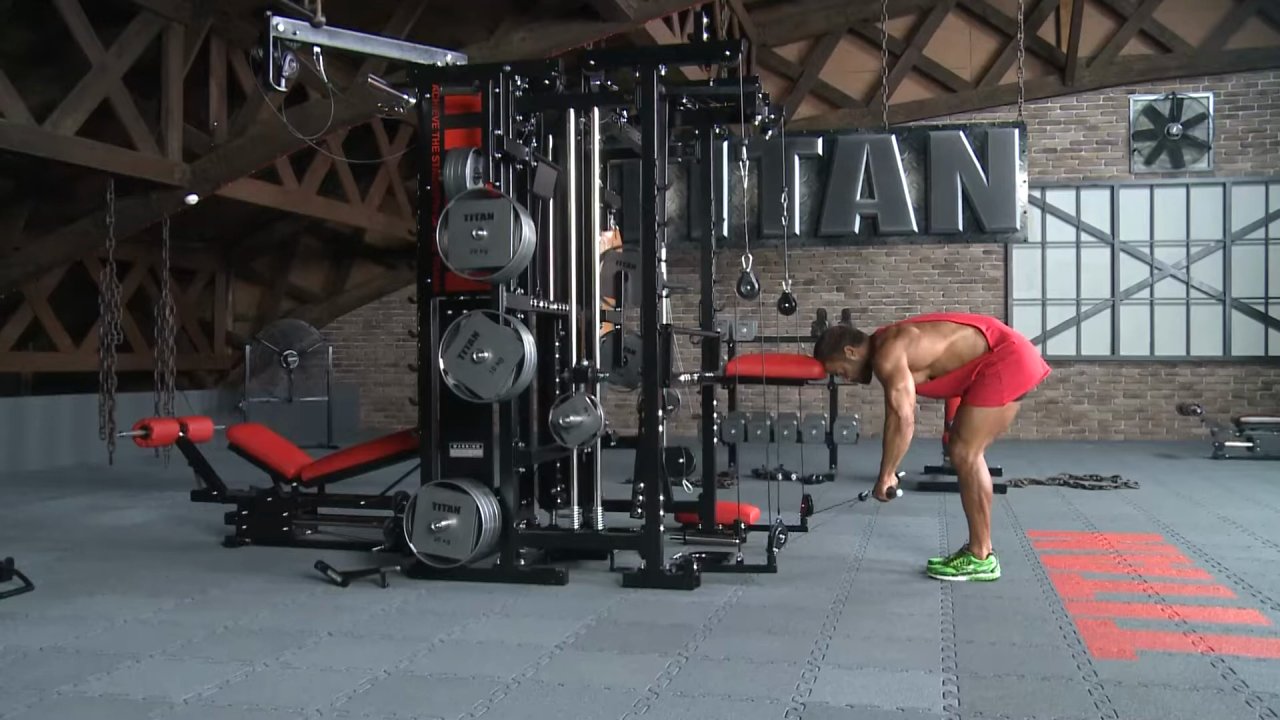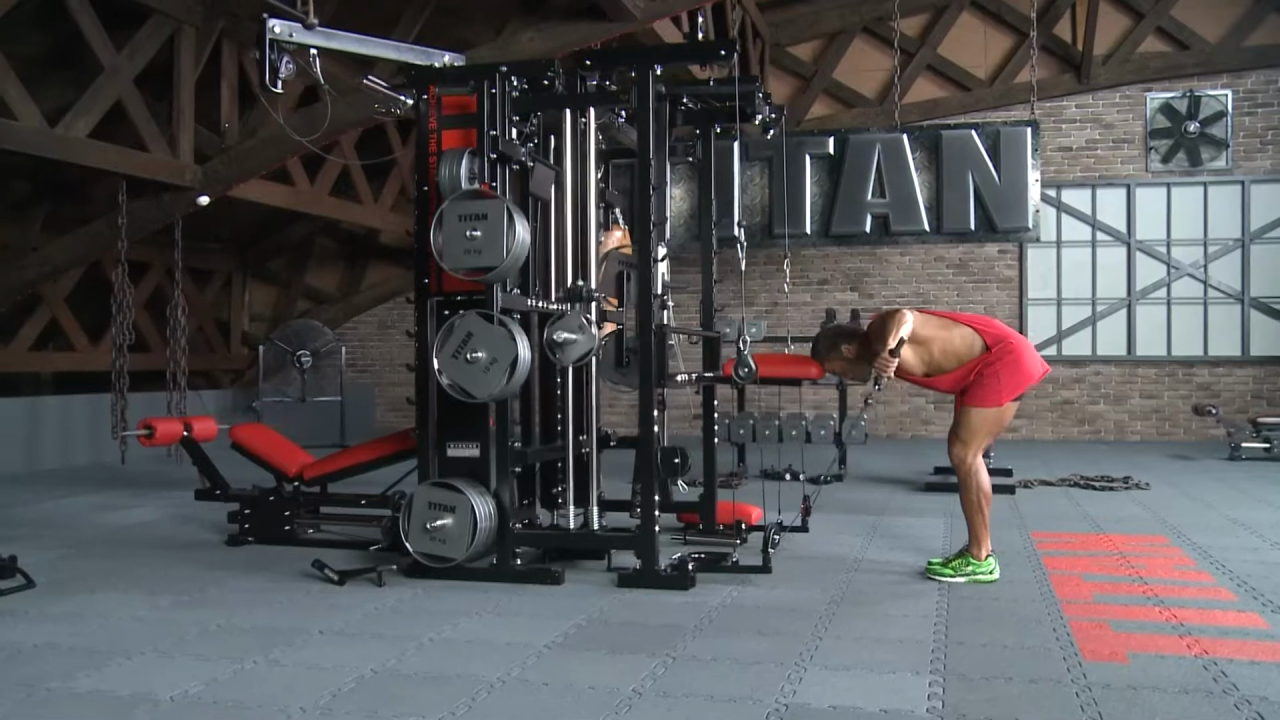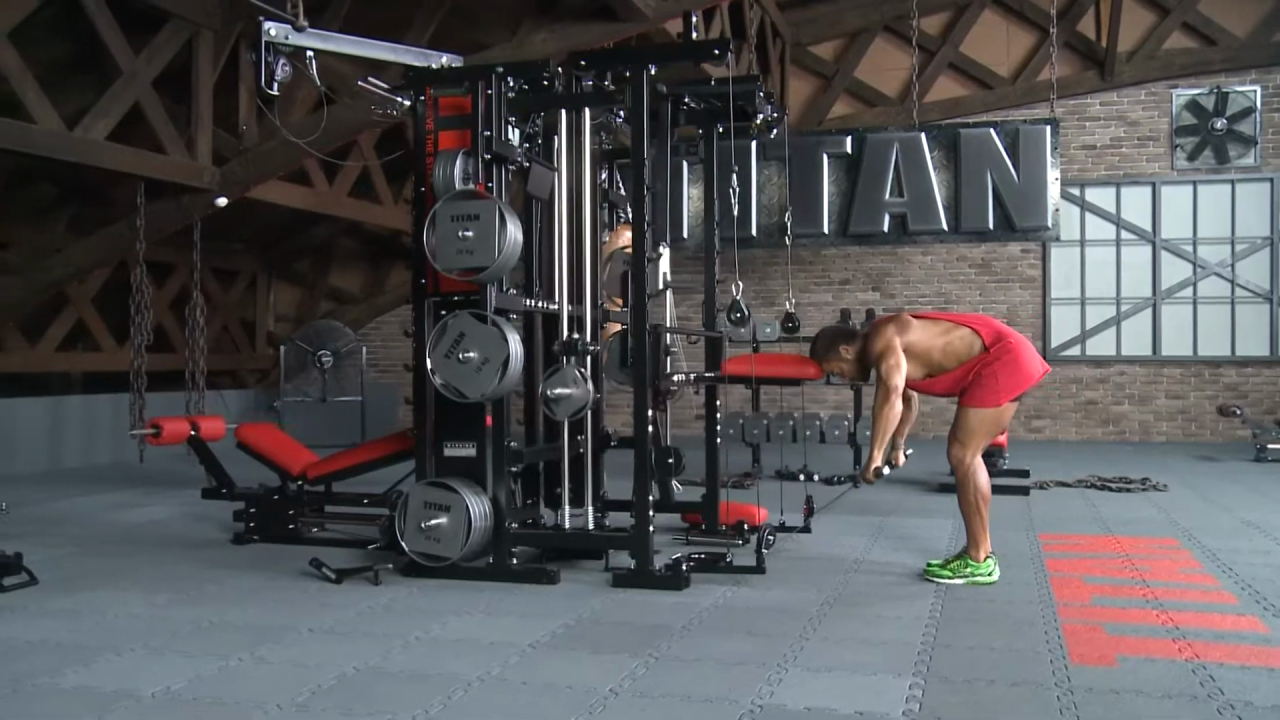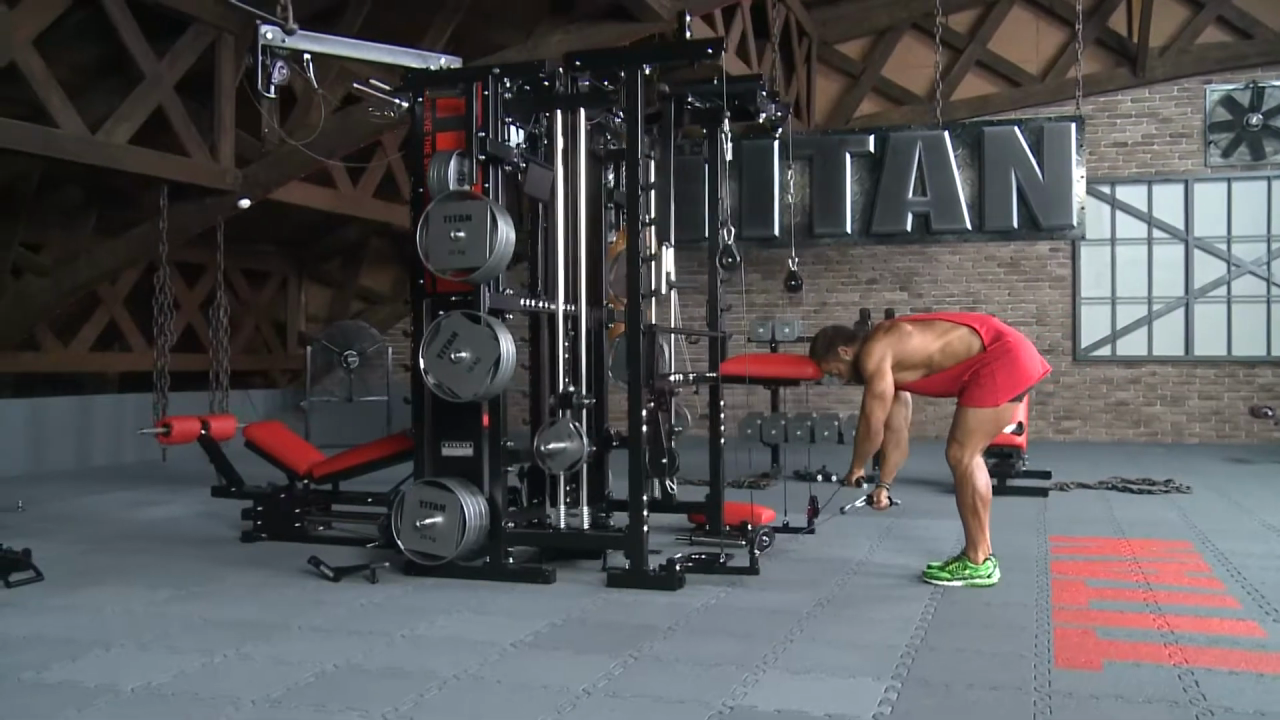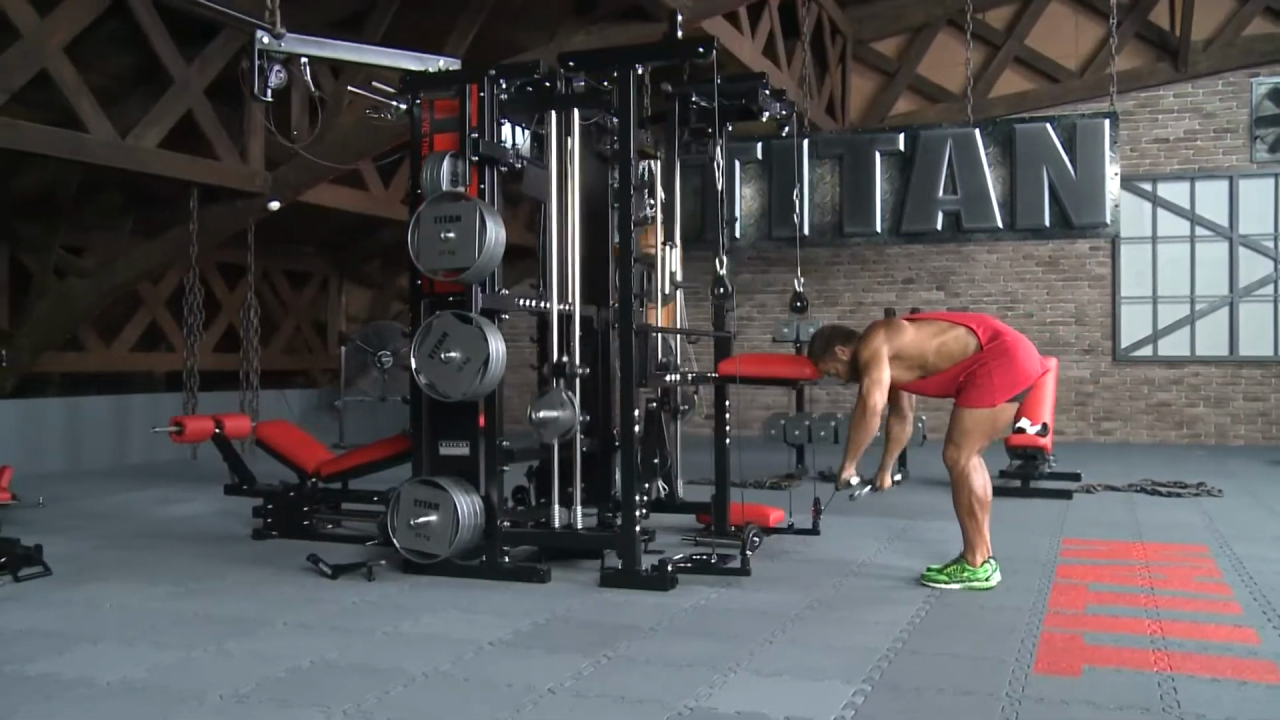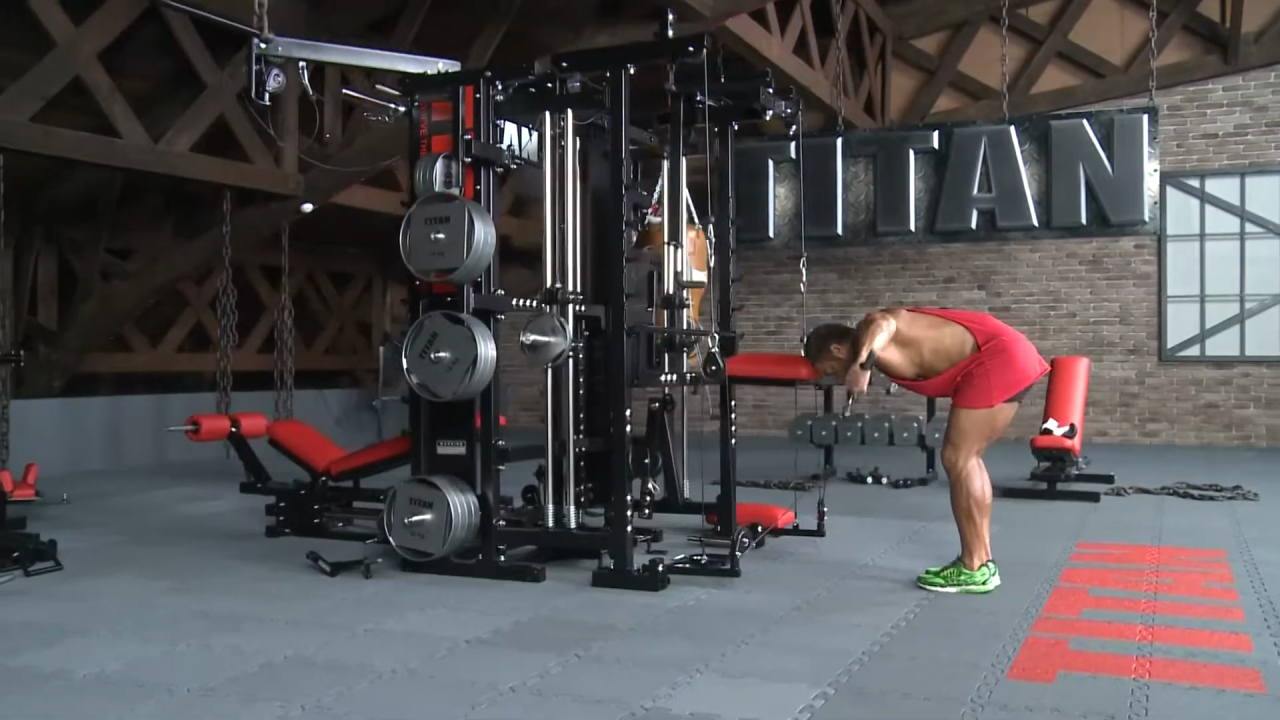
dt=0.7s
person 1, frame 1
left shoulder: (886, 354)
right shoulder: (888, 344)
left elbow: (902, 418)
right elbow: (903, 411)
left wrist: (886, 476)
right wrist: (891, 470)
left hip: (1005, 360)
right hip: (1005, 357)
left knee: (965, 455)
right knee: (966, 453)
left ankle: (981, 559)
right ankle: (979, 549)
person 1, frame 2
left shoulder: (879, 332)
right shoulder: (881, 337)
left elbow: (901, 316)
left wrist: (886, 351)
left hip: (1004, 361)
right hip: (1003, 357)
left knee: (964, 456)
right knee: (965, 453)
left ankle: (980, 560)
right ankle: (979, 551)
person 1, frame 3
left shoulder: (879, 342)
right shoulder: (889, 345)
left elbow: (891, 394)
right elbow: (906, 398)
left wrist: (876, 455)
right wrist: (898, 446)
left hip: (1002, 360)
right hip: (1007, 356)
left knee: (962, 456)
right knee: (966, 455)
left ankle: (979, 562)
right ankle: (979, 552)
person 1, frame 4
left shoulder: (874, 352)
right shoulder: (889, 362)
left elbow: (873, 423)
right elbow: (895, 431)
left wrist: (856, 469)
right wrist: (884, 485)
left hip: (1002, 359)
right hip: (1007, 355)
left knee: (961, 456)
right knee: (967, 455)
left ankle: (979, 564)
right ankle: (981, 555)
person 1, frame 5
left shoulder: (871, 347)
right shoulder: (887, 358)
left elbow: (871, 406)
right elbow: (901, 415)
left wrist: (848, 465)
right wrist: (886, 469)
left hip: (1000, 360)
right hip: (1009, 356)
left knee: (959, 457)
right knee: (967, 457)
left ankle: (977, 566)
right ankle: (982, 558)
person 1, frame 6
left shoulder: (867, 332)
right shoulder: (875, 340)
left elbow: (881, 327)
left wrist: (860, 363)
left hip: (997, 359)
right hip: (1008, 352)
left knee: (957, 459)
right knee: (967, 458)
left ankle: (974, 570)
right ankle: (982, 562)
